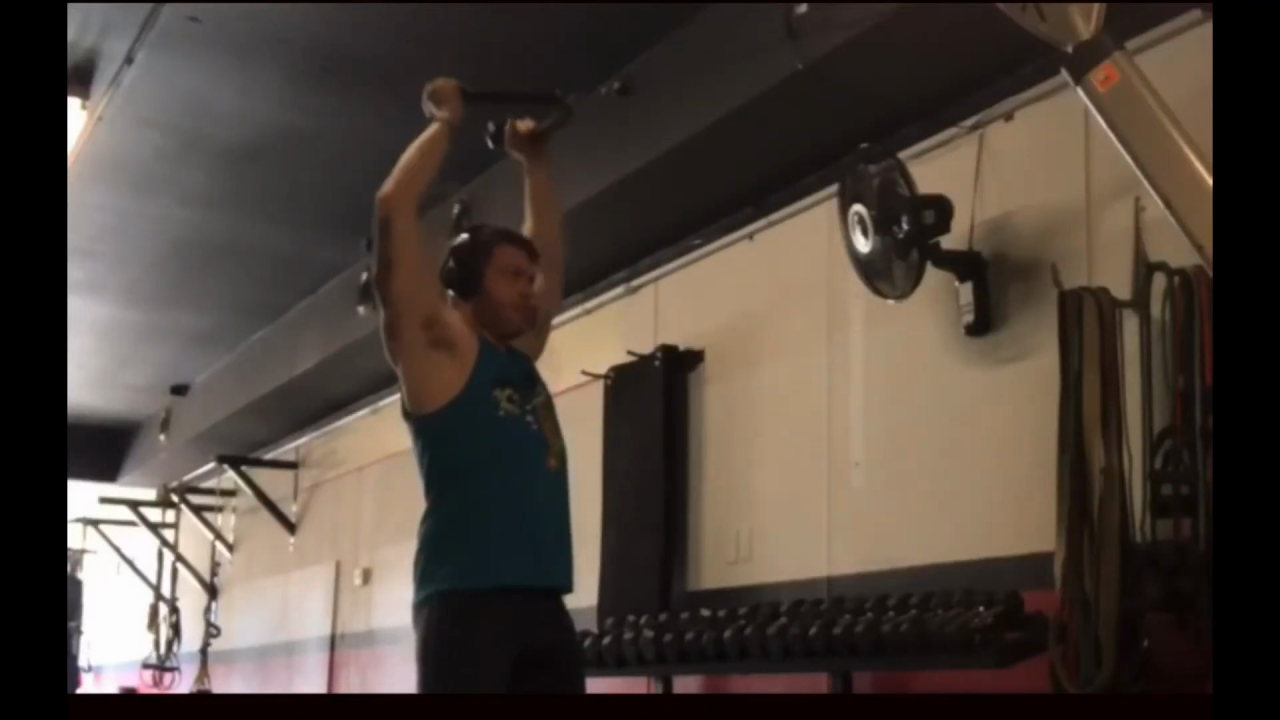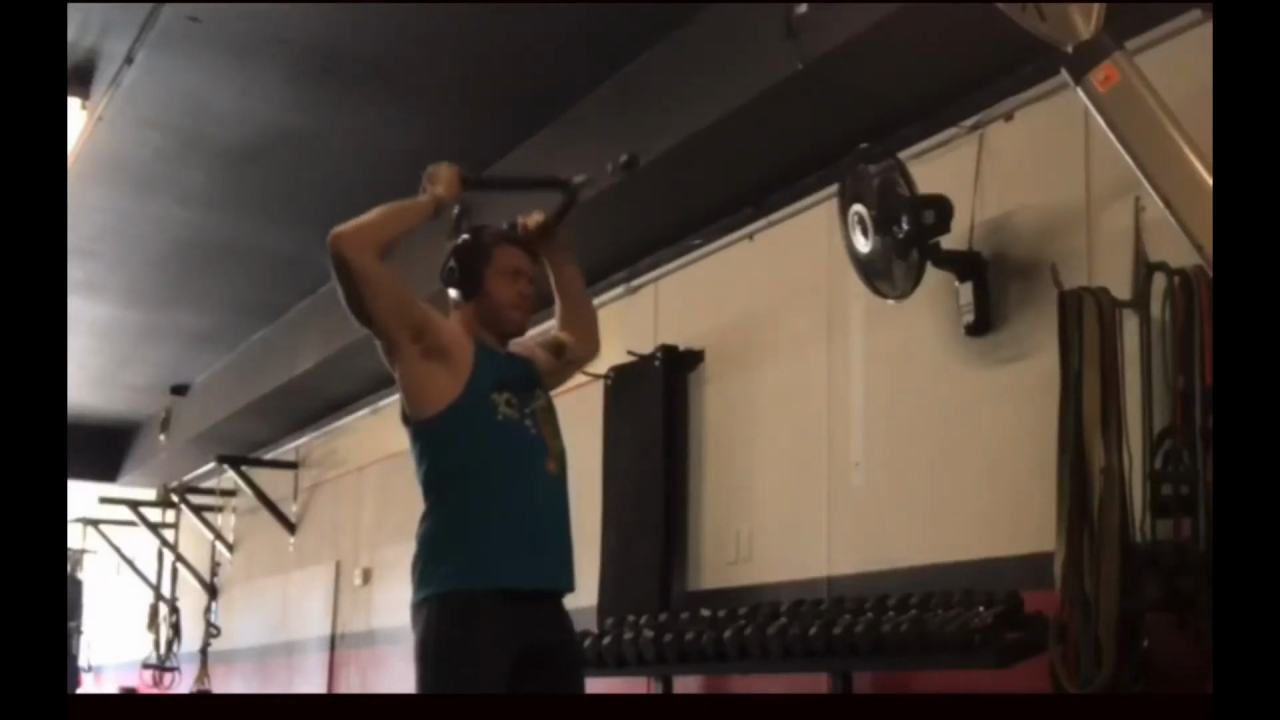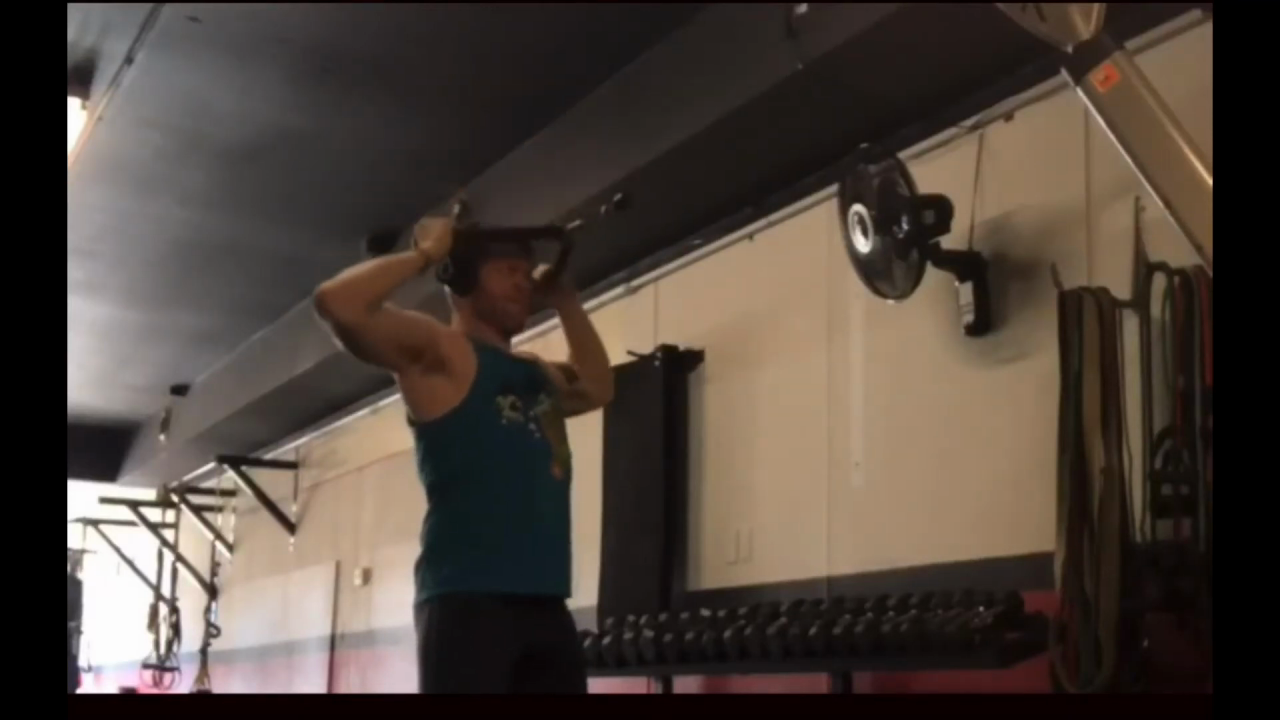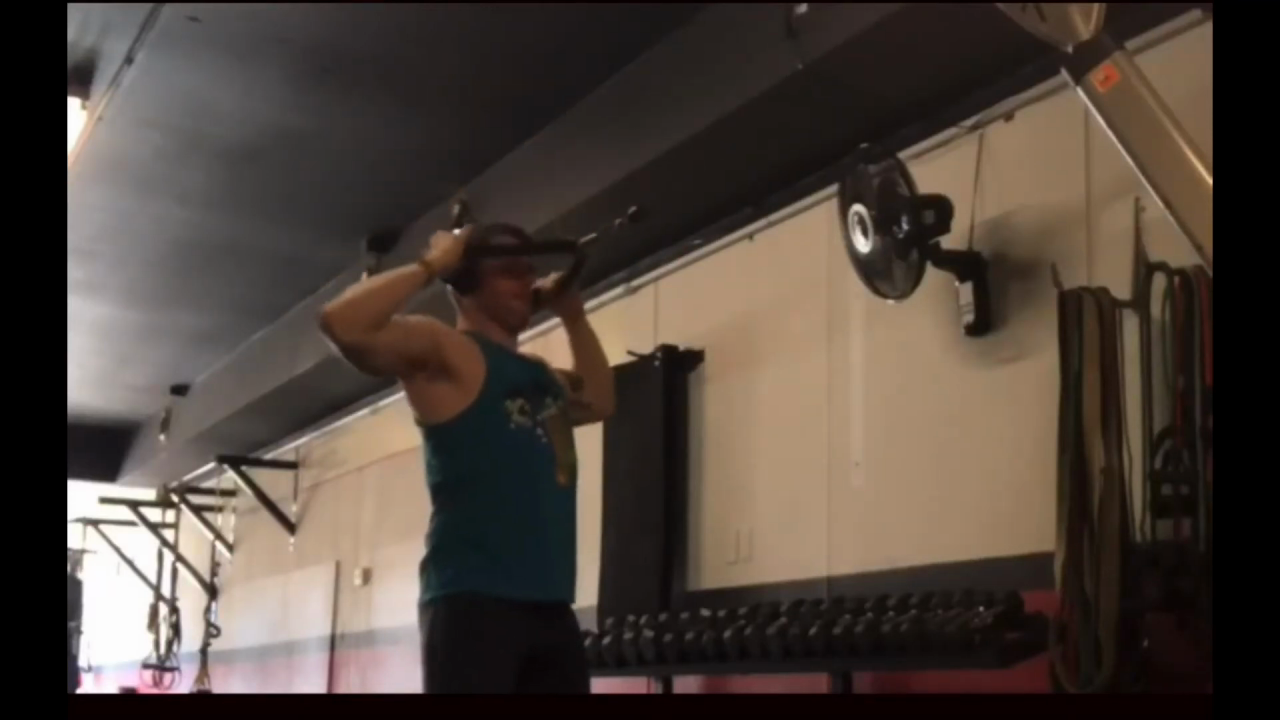
dt=0.3s
person 1, frame 1
left shoulder: (519, 357)
right shoulder: (435, 341)
left elbow: (548, 266)
right elbow: (394, 211)
left wrist: (535, 164)
right wrist: (444, 125)
left hip: (542, 604)
right hip: (466, 600)
person 1, frame 2
left shoulder: (529, 365)
right shoulder: (433, 347)
left elbow: (583, 337)
right elbow: (349, 248)
left wrist: (553, 249)
right wrist: (435, 199)
left hip: (541, 605)
right hip: (465, 602)
person 1, frame 3
left shoulder: (537, 372)
right shoulder: (435, 349)
left elbow: (598, 386)
right elbow: (336, 303)
left wrist: (564, 300)
right wrist: (426, 253)
left hip: (544, 604)
right hip: (469, 601)
person 1, frame 4
left shoulder: (542, 375)
right shoulder: (443, 349)
left elbow: (600, 400)
right elbow: (342, 323)
left wrist: (572, 312)
right wrist: (432, 265)
left hip: (549, 607)
right hip: (474, 602)
